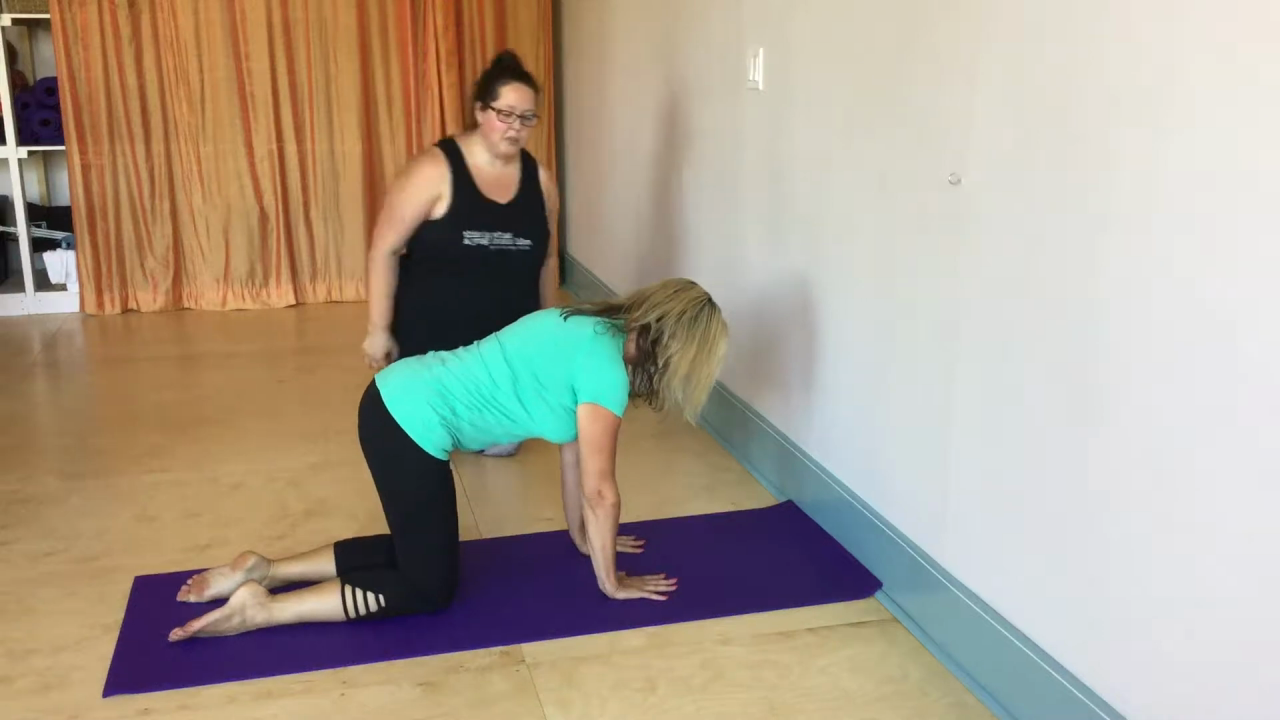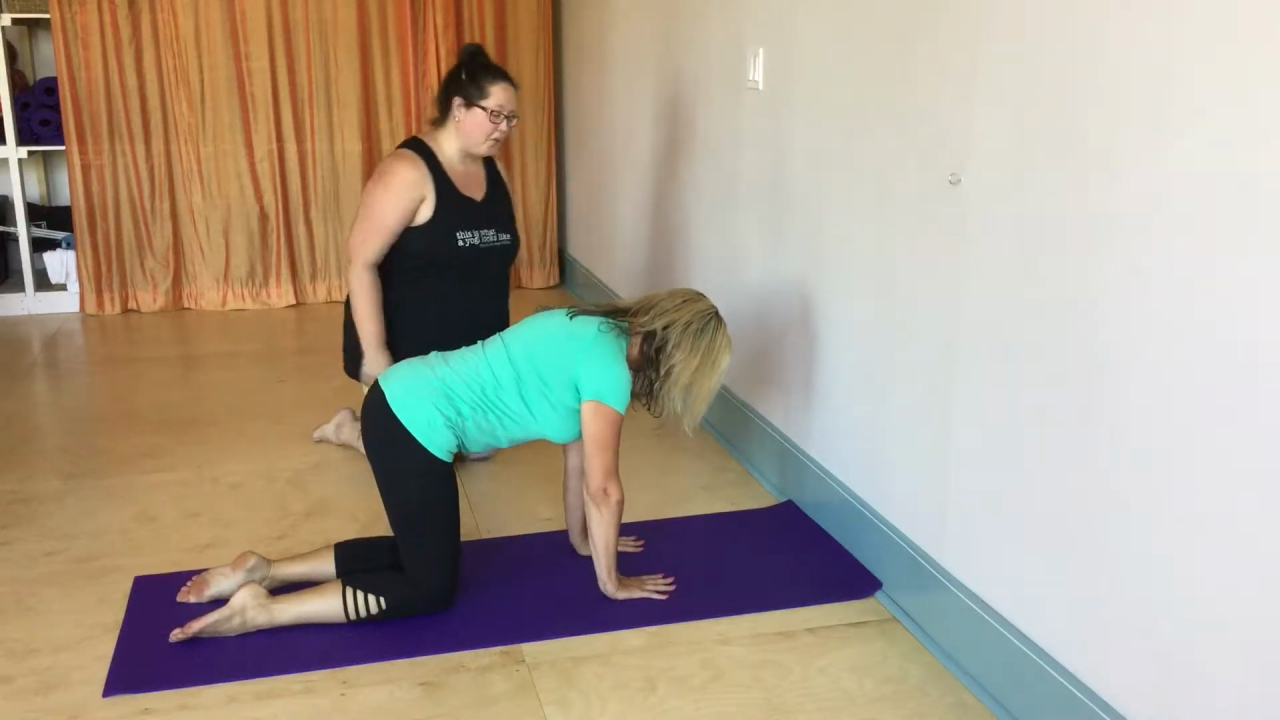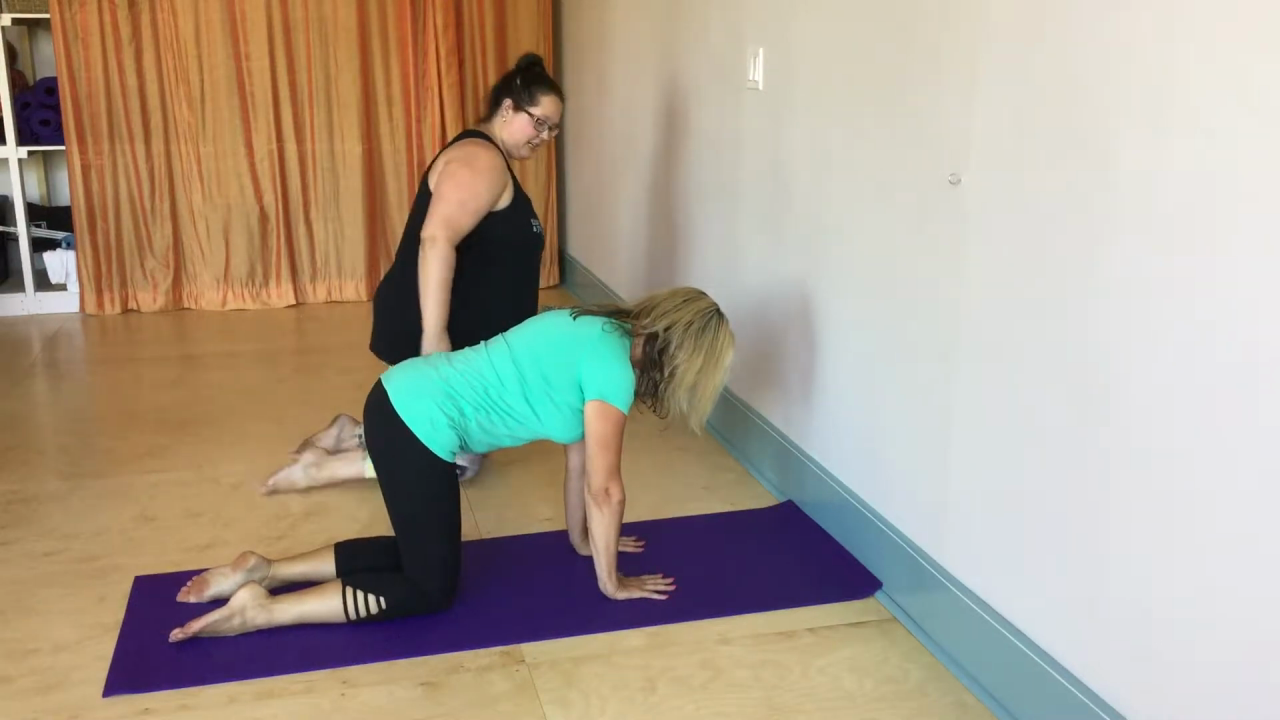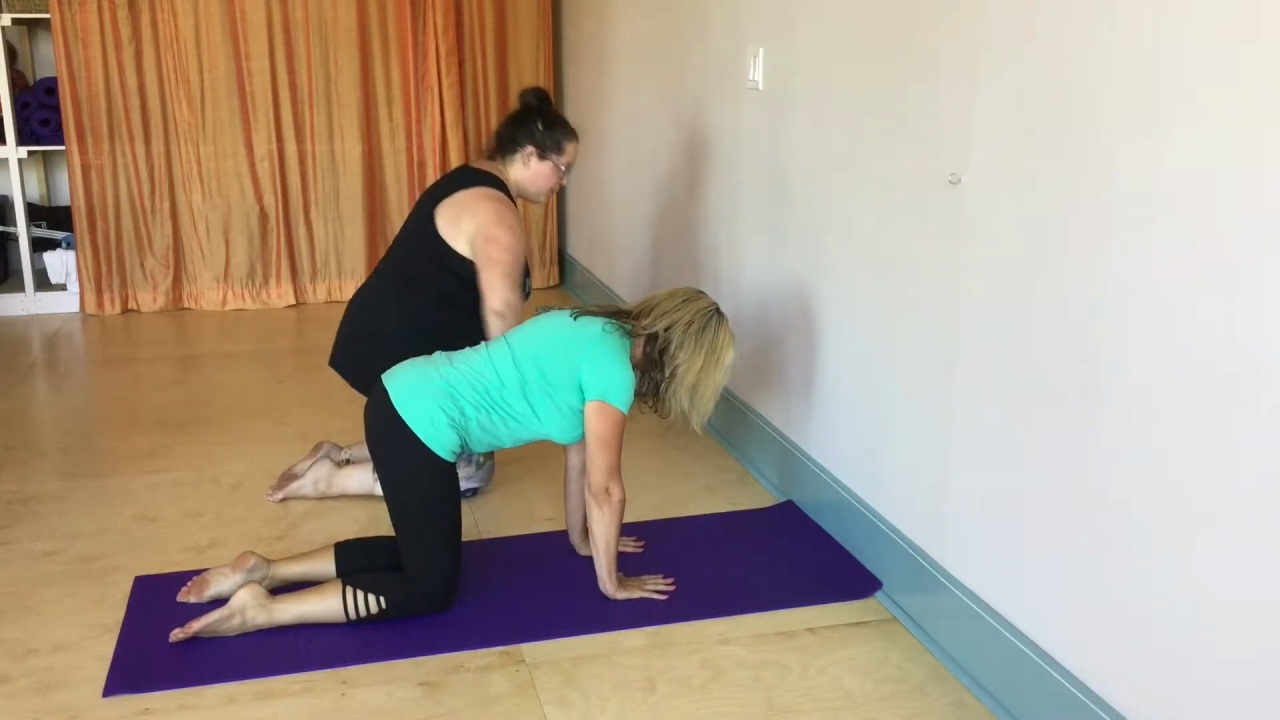
dt=1s
person 1, frame 1
left shoulder: (594, 333)
right shoulder: (607, 366)
left elbow: (572, 449)
right elbow: (600, 489)
left wrist: (583, 537)
right wrist: (611, 581)
left hip: (396, 401)
right hip: (410, 423)
left knee: (418, 549)
right knee: (431, 588)
left ankle: (261, 571)
right ankle: (259, 609)
person 1, frame 2
left shoulder: (597, 334)
right shoulder: (610, 366)
left elbow: (577, 452)
right elbow: (603, 487)
left wrist: (581, 538)
right wrist: (611, 580)
left hip: (402, 401)
right hip: (415, 423)
left knee: (420, 552)
right knee: (432, 588)
left ankle: (262, 570)
right ankle: (260, 610)
person 1, frame 3
left shoulder: (601, 335)
right shoulder: (614, 366)
left elbow: (578, 454)
right elbow: (604, 488)
left wrist: (581, 538)
right wrist: (611, 581)
left hip: (404, 400)
right hip: (418, 423)
left knee: (421, 553)
right knee: (432, 589)
left ankle: (261, 571)
right ankle: (259, 611)
person 1, frame 4
left shoulder: (601, 335)
right shoulder: (614, 367)
left elbow: (579, 450)
right elbow: (604, 487)
left wrist: (581, 538)
right wrist: (611, 581)
left hip: (404, 400)
right hip: (419, 423)
left knee: (421, 552)
right knee: (431, 588)
left ankle: (262, 570)
right ankle: (259, 610)
person 2, frame 1
left shoulder: (539, 179)
right shoulder: (435, 170)
left elbow: (543, 258)
right elbow: (385, 250)
right wrist: (378, 330)
right hip: (427, 341)
left knee: (502, 444)
person 2, frame 2
left shoulder: (491, 170)
right shoulder: (408, 172)
right elbow: (361, 262)
right wrist: (373, 350)
right hip: (407, 352)
right ankle: (350, 427)
person 2, frame 3
left shoulder: (488, 159)
right shoulder: (480, 159)
right elbow: (436, 239)
right wrist: (434, 335)
left hip: (464, 336)
right hip: (442, 339)
right knee: (457, 458)
left ankle: (352, 432)
person 2, frame 4
left shoulder: (472, 179)
right shoulder: (494, 212)
right elbow: (501, 309)
left hip: (390, 343)
right hip: (401, 357)
right knee: (468, 472)
left ankle: (336, 456)
